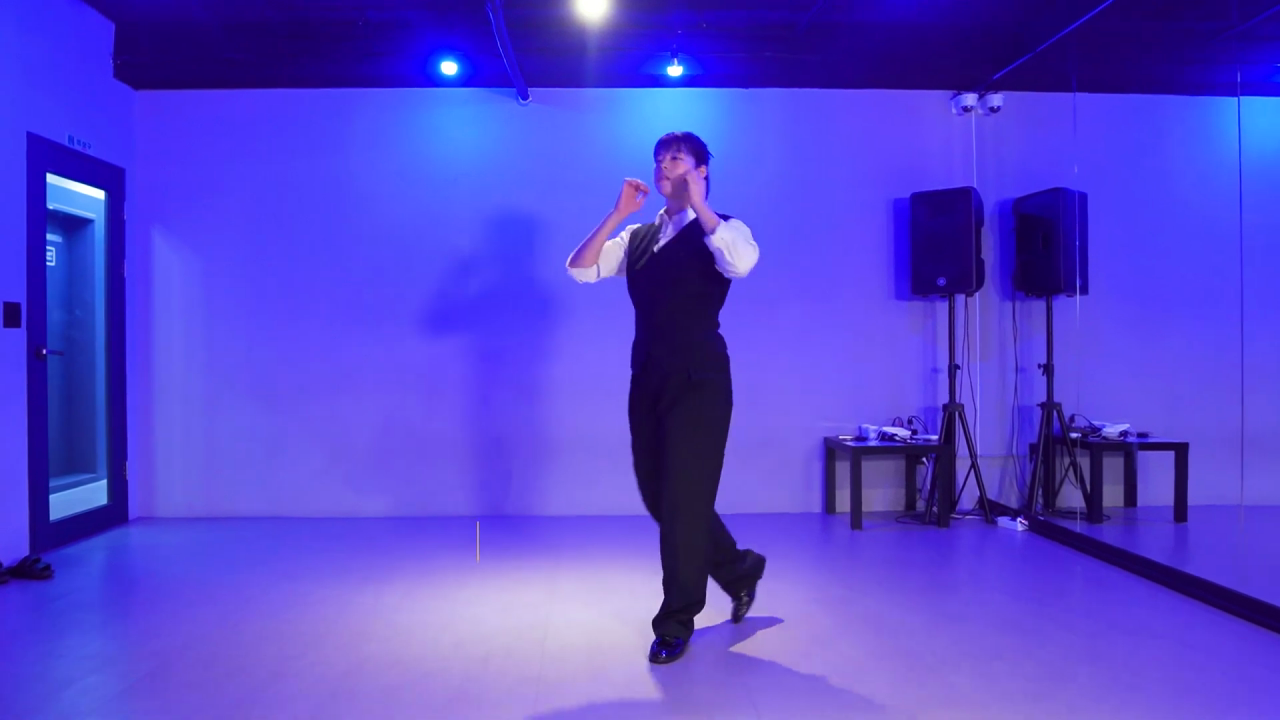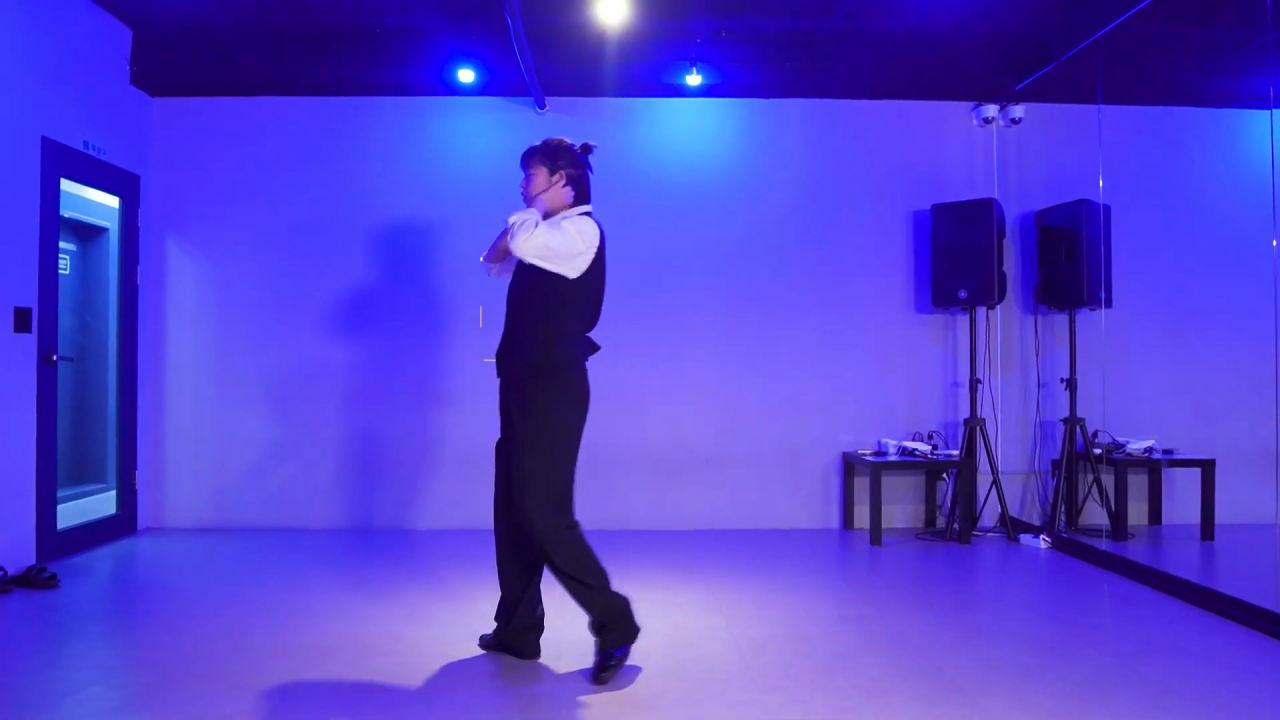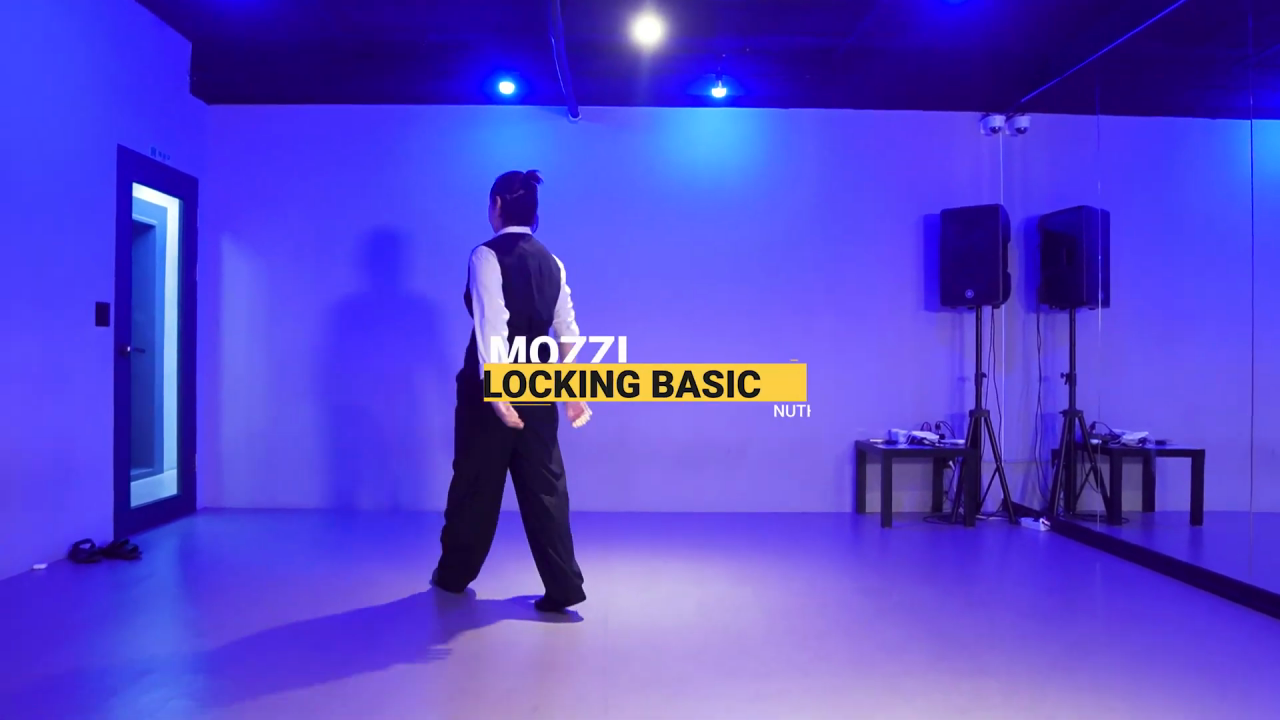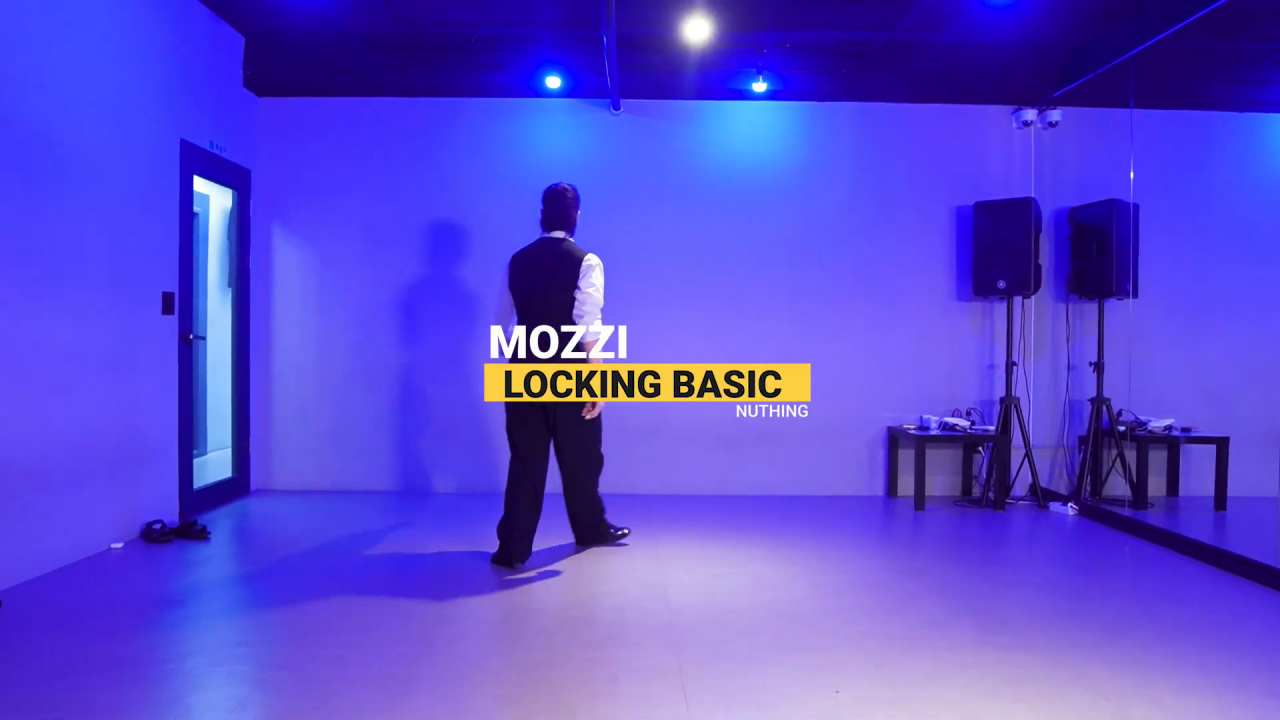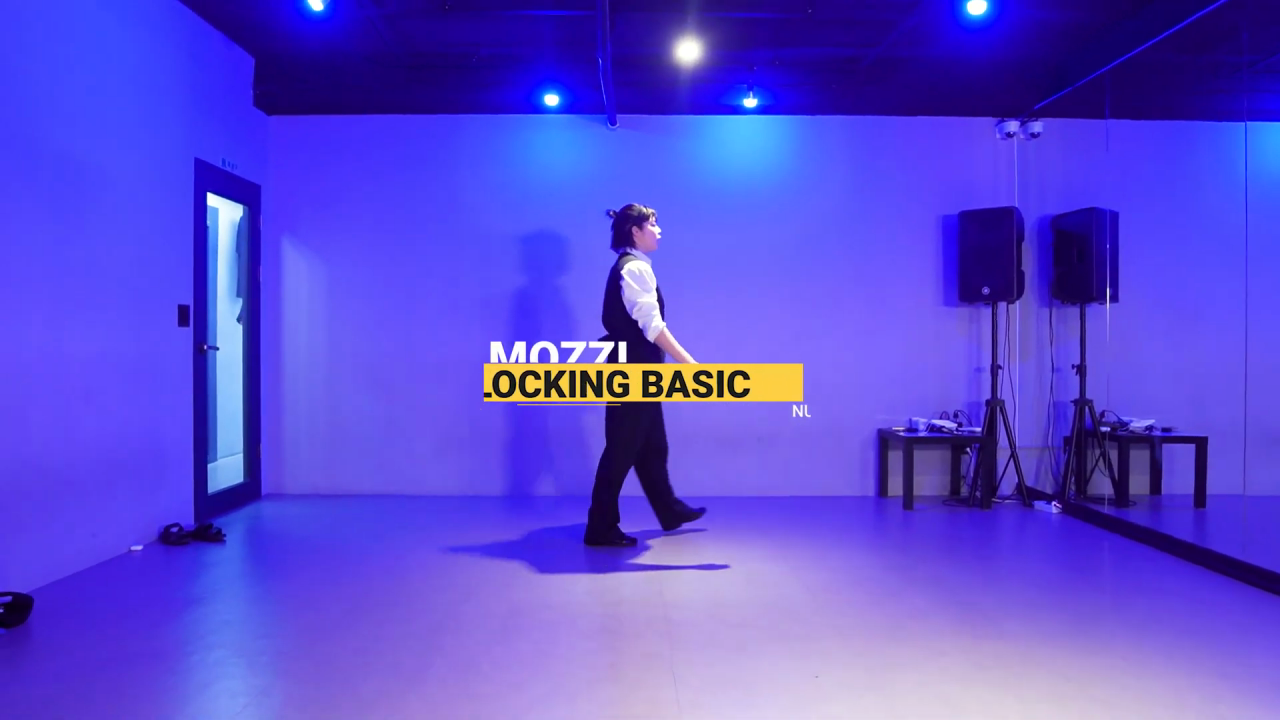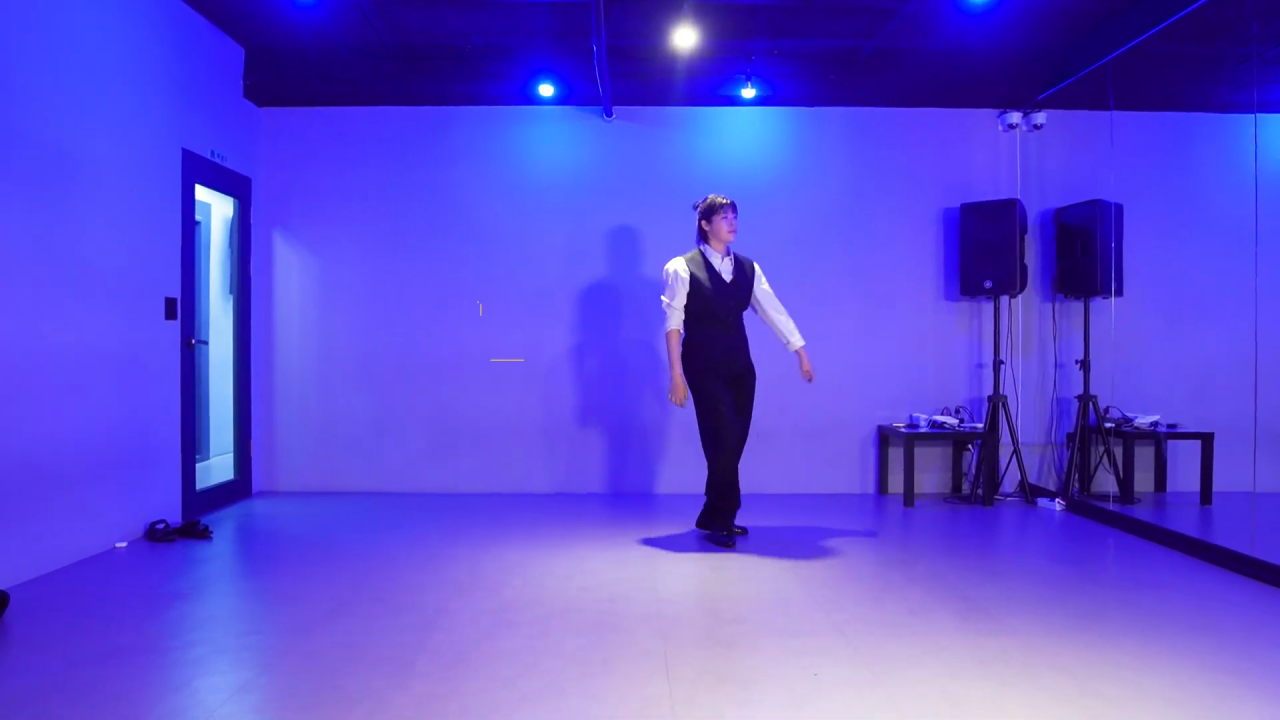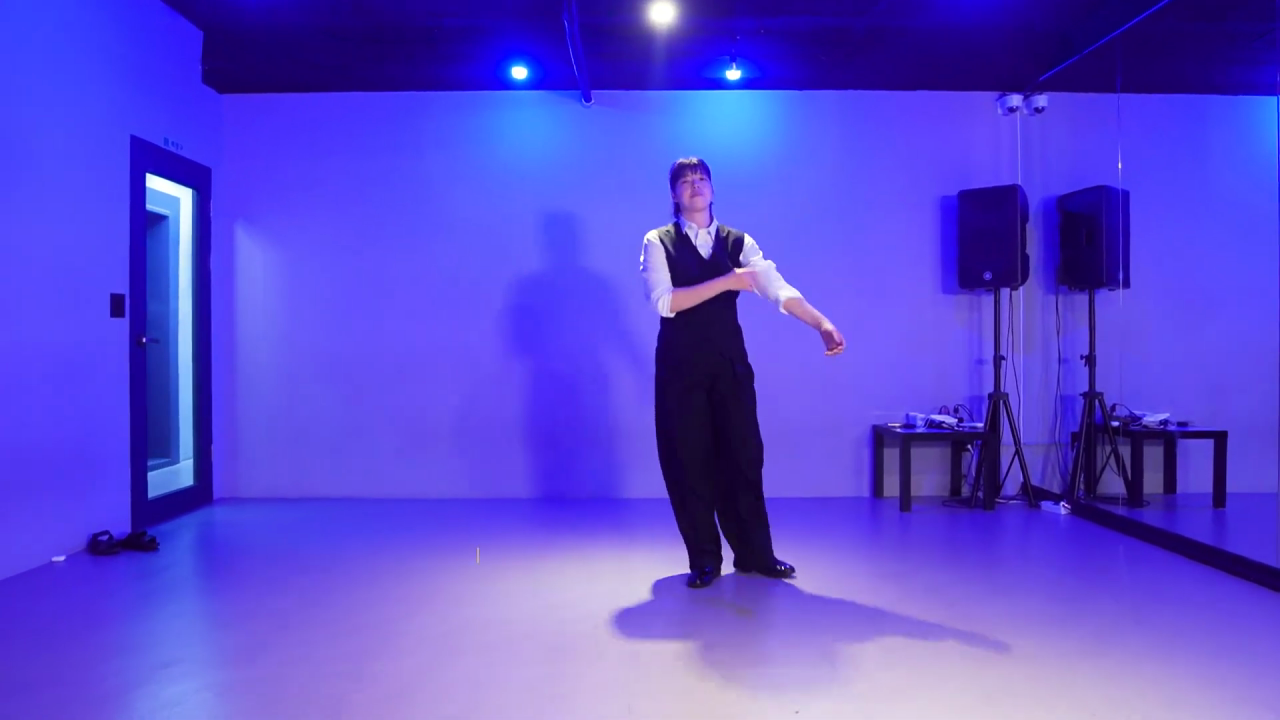
dt=0.7s
person 1, frame 1
left shoulder: (720, 229)
right shoulder: (639, 237)
left elbow: (741, 261)
right elbow: (581, 269)
left wrist: (699, 206)
right wrist: (618, 213)
left hip: (698, 378)
right hip: (649, 378)
left knee: (684, 497)
right knee: (660, 495)
left ankle: (676, 620)
right ankle: (739, 568)
person 1, frame 2
left shoulder: (580, 230)
right shoulder: (557, 232)
left elbow: (521, 240)
right elbow: (495, 260)
left wrist: (537, 210)
right wrist: (539, 210)
left hip: (547, 384)
right hip: (532, 384)
left knee: (543, 510)
right knee: (516, 508)
left ankle: (613, 621)
right ankle: (516, 629)
person 1, frame 3
left shoulder: (487, 255)
right shoulder: (550, 260)
left elbow: (489, 324)
right elbow: (566, 326)
left hip: (490, 381)
left knee: (475, 480)
right knee: (542, 484)
left ankle: (455, 572)
right ankle: (562, 584)
person 1, frame 4
left shoulder: (519, 259)
right shoulder: (585, 262)
left elbow: (504, 311)
right elbow: (588, 326)
left hip: (525, 366)
right hip: (566, 369)
left knee: (527, 459)
right knee: (580, 456)
left ankle: (513, 546)
right ankle: (590, 527)
person 1, frame 5
left shoulder: (626, 268)
right shoulder: (636, 269)
right elbow: (653, 327)
right wrist: (690, 364)
left hip: (631, 368)
left knee: (652, 444)
right knee: (623, 447)
left ankle: (670, 511)
right ankle: (601, 528)
person 1, frame 6
left shoulder: (748, 268)
right shoulder: (681, 267)
left elbow: (773, 311)
right elbow: (672, 323)
left wrist: (801, 352)
right wrist: (677, 373)
left hip: (739, 365)
right hip: (703, 366)
left knee: (734, 442)
right knee: (722, 441)
left ankle: (717, 515)
right ankle: (721, 517)
person 1, frame 7
left shoulder: (739, 242)
right shoulder: (658, 242)
left elbow: (776, 285)
right elbow: (664, 302)
left wrist: (820, 323)
right wrist: (726, 281)
left hip: (729, 360)
right hip: (679, 363)
left knee: (742, 453)
right knee: (687, 459)
left ankle: (751, 549)
right ankle: (703, 558)
